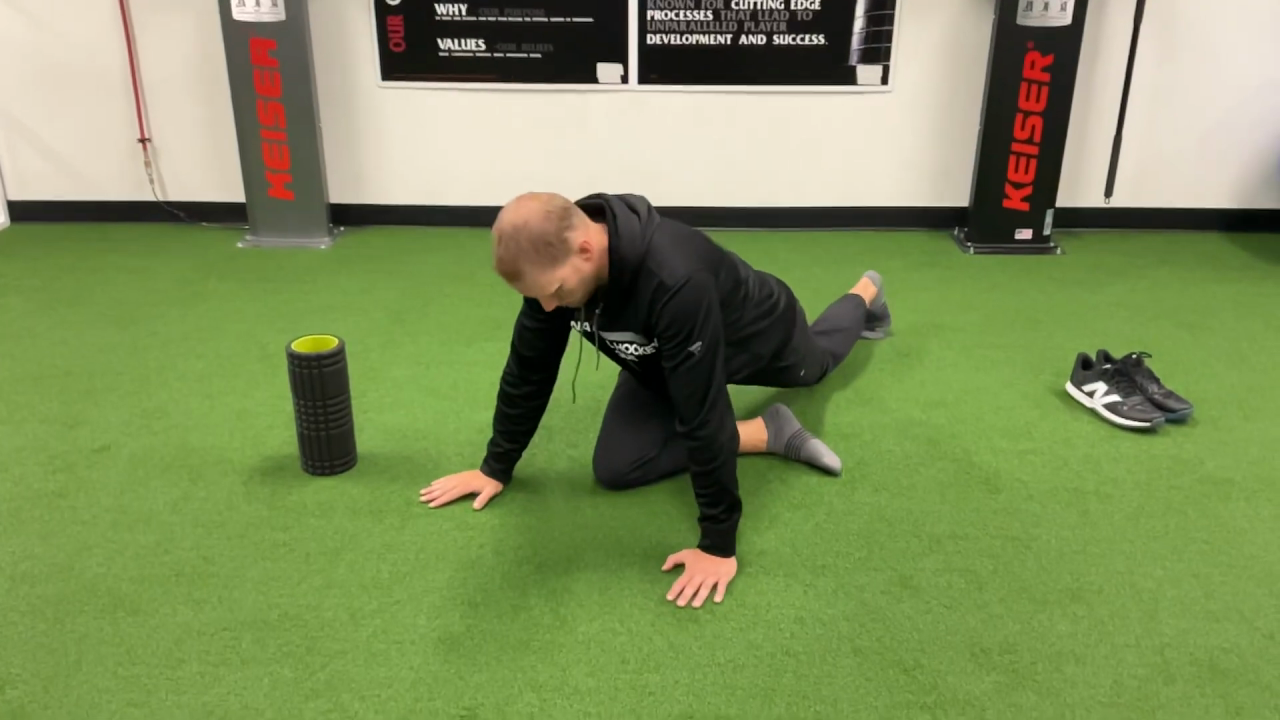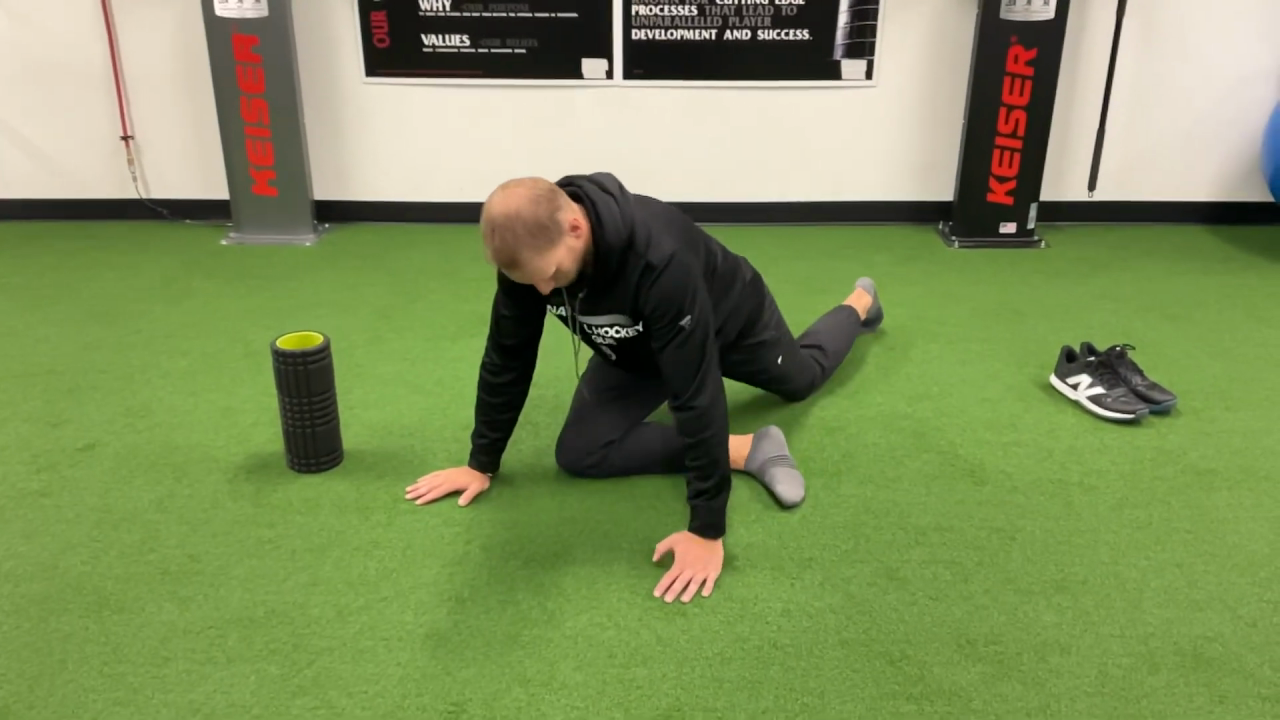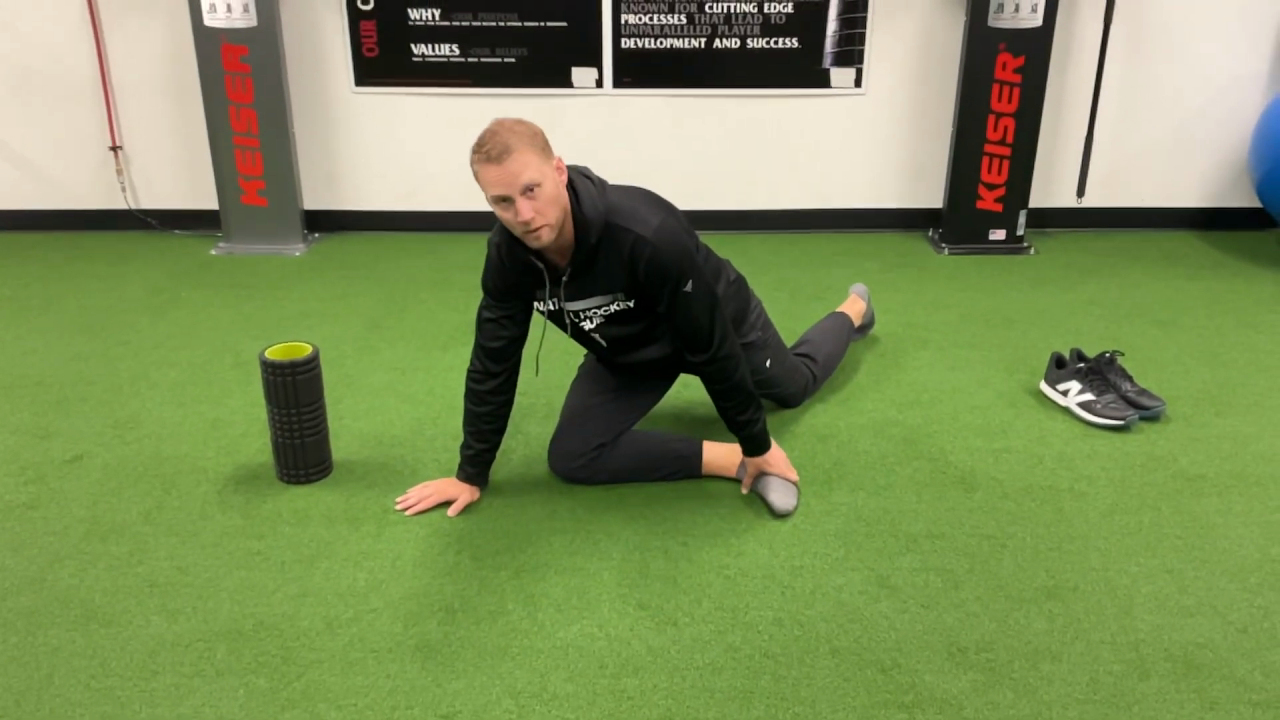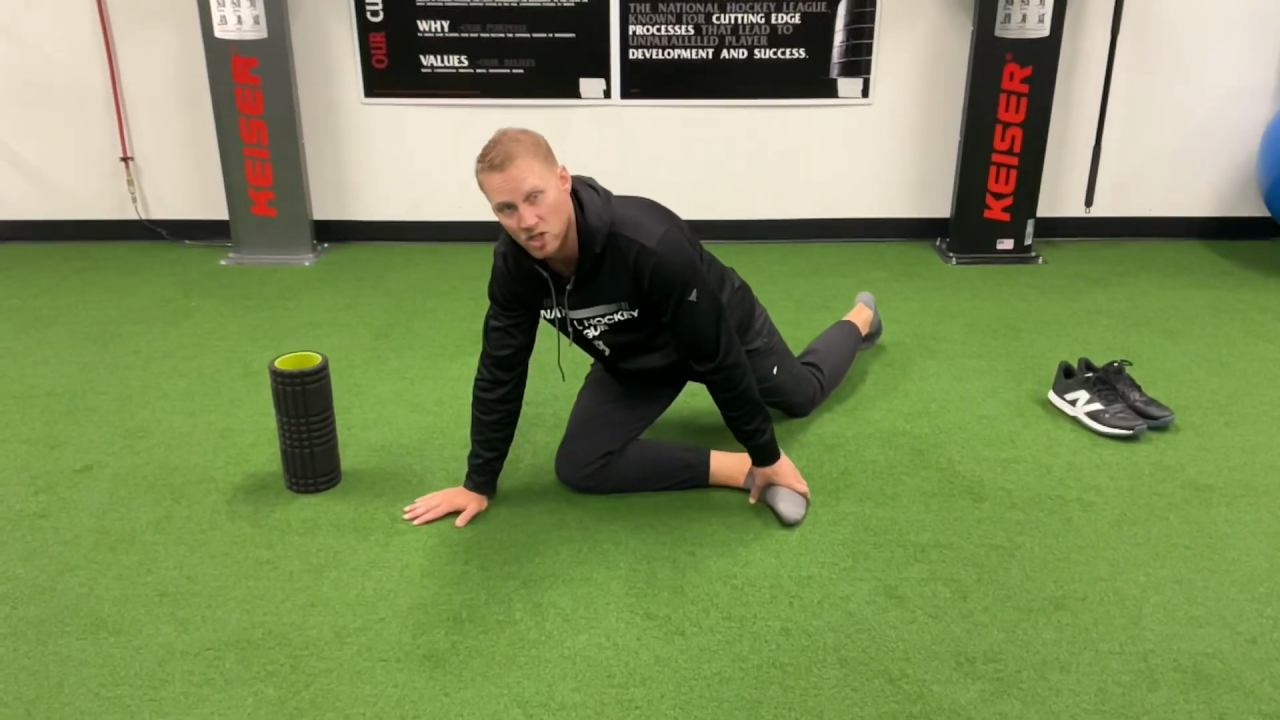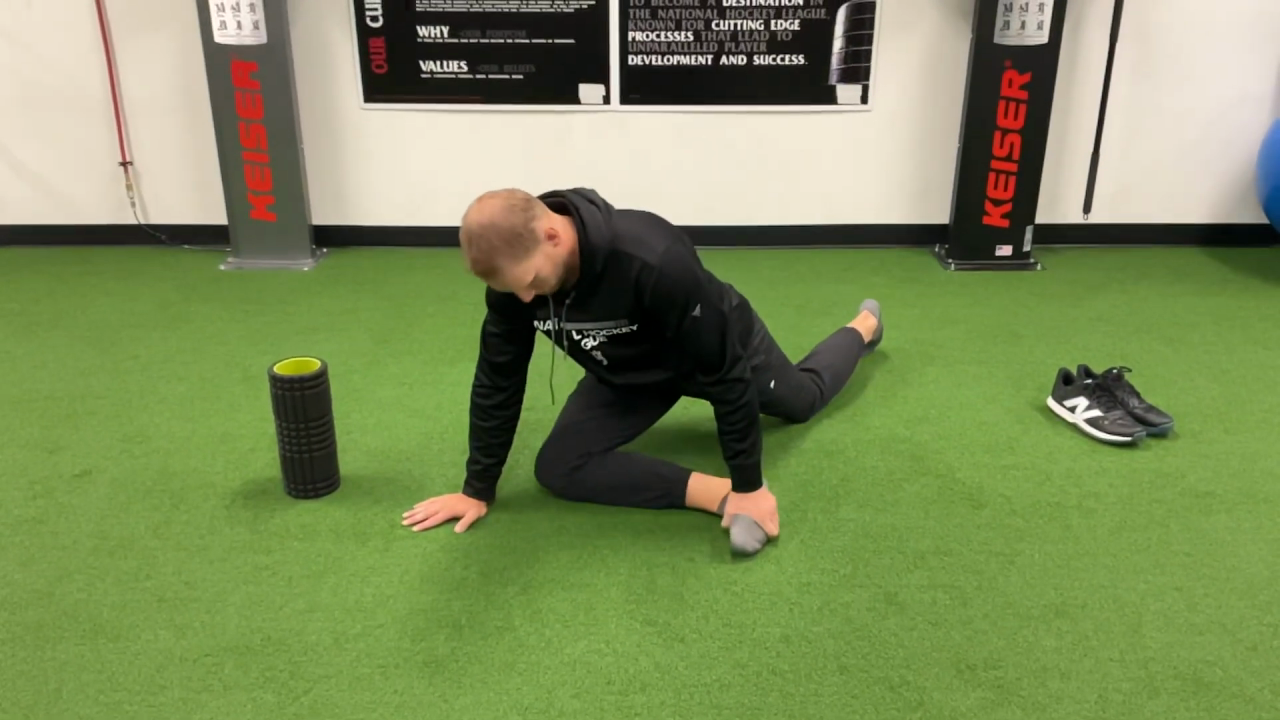
dt=1s
person 1, frame 1
left shoulder: (675, 281)
right shoulder: (551, 263)
left elbow: (703, 411)
right elbow: (529, 368)
left wrist: (718, 544)
right wrist: (495, 468)
left hip: (759, 337)
left knee: (816, 362)
right knee: (615, 467)
left ankle: (865, 296)
right ankle: (767, 434)
person 1, frame 2
left shoulder: (659, 258)
right shoulder: (530, 250)
left elbow: (696, 393)
right elbow: (508, 356)
left wrist: (706, 530)
right wrist: (482, 464)
left hip: (729, 314)
left knee: (801, 378)
right knee: (579, 453)
left ankle: (859, 304)
right ankle: (748, 451)
person 1, frame 3
left shoulder: (648, 234)
right shoulder: (508, 253)
left elbow: (711, 348)
right elbow: (493, 363)
left wrist: (756, 446)
right wrist: (471, 474)
left hip: (718, 321)
right hip: (627, 351)
left knee: (794, 385)
right knee: (572, 457)
left ankle: (852, 310)
right ankle: (729, 462)
person 1, frame 4
left shoulder: (651, 244)
right shoulder: (514, 262)
left elbow: (719, 358)
right elbow: (501, 372)
left wrist: (768, 456)
right wrist: (478, 484)
left hip: (724, 328)
right hip: (633, 359)
left knee: (802, 395)
right knee: (579, 466)
left ankle: (859, 319)
right ankle: (738, 470)
person 1, frame 5
left shoulder: (654, 261)
right shoulder: (516, 266)
left elbow: (725, 371)
right elbow: (498, 378)
left wrist: (749, 485)
right wrist: (477, 490)
left hip: (721, 343)
right hip: (629, 372)
left knee: (802, 401)
right knee: (558, 468)
left ankle: (862, 327)
right ankle: (712, 494)
